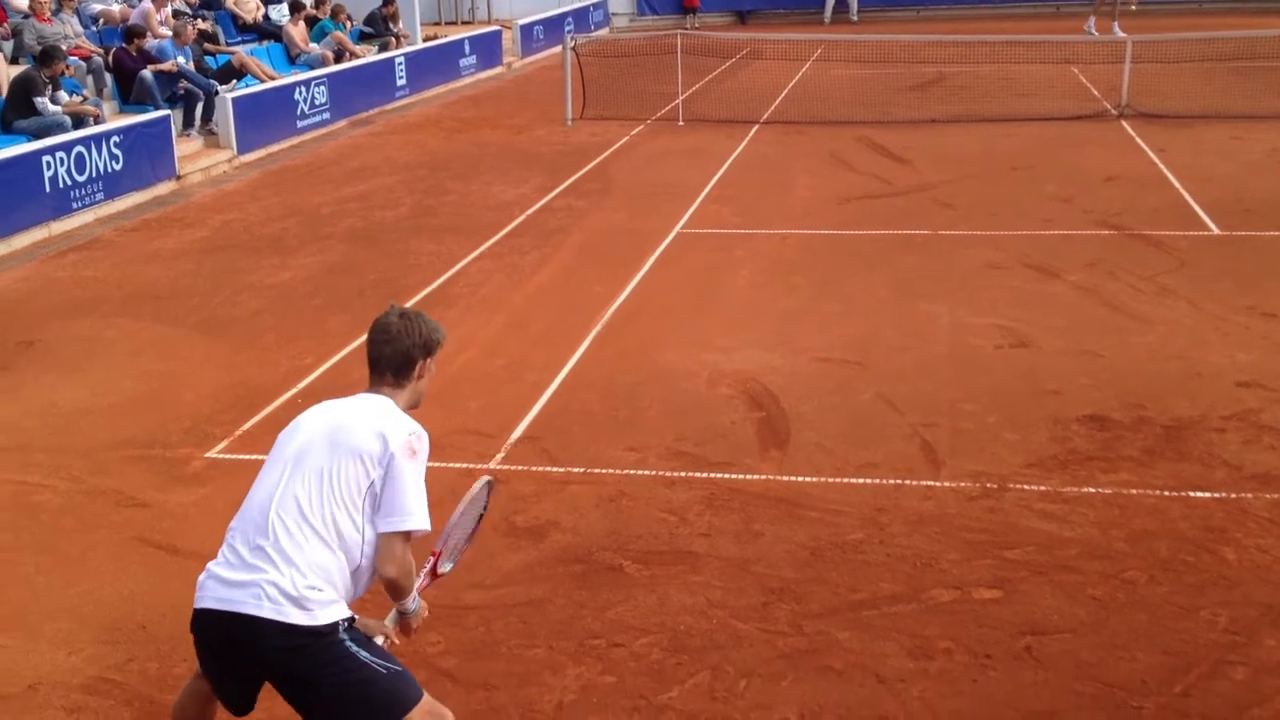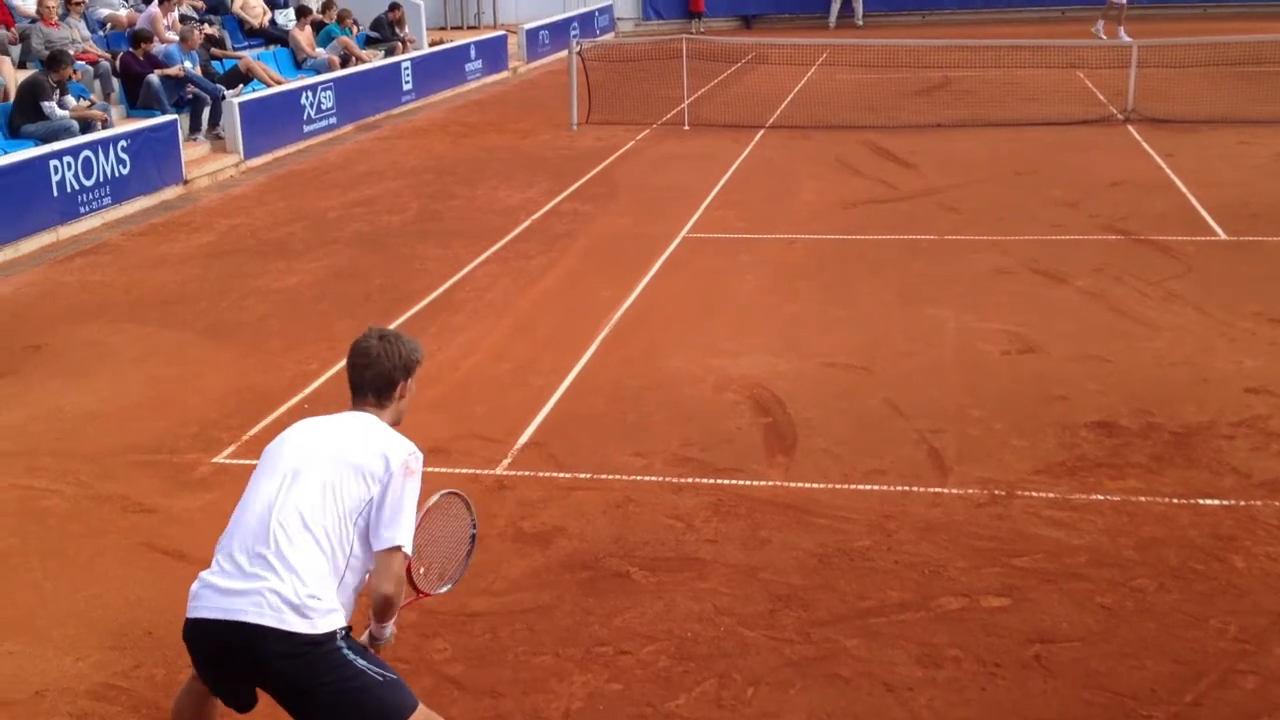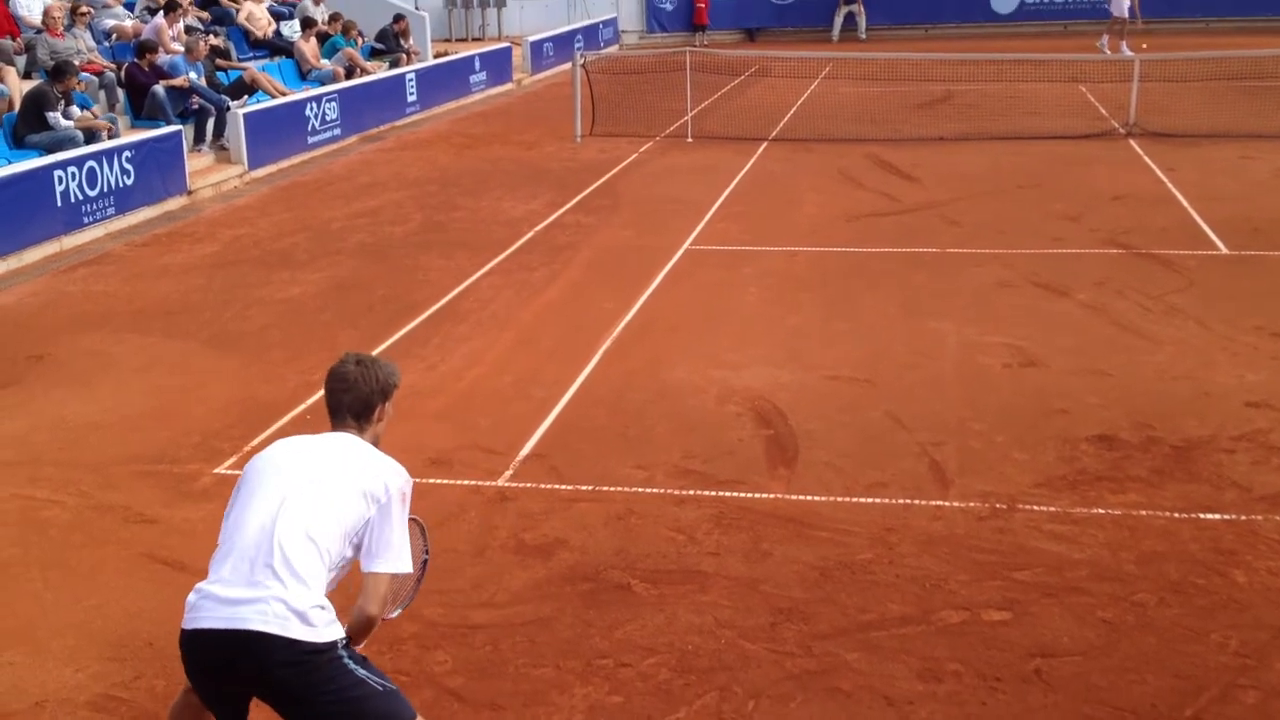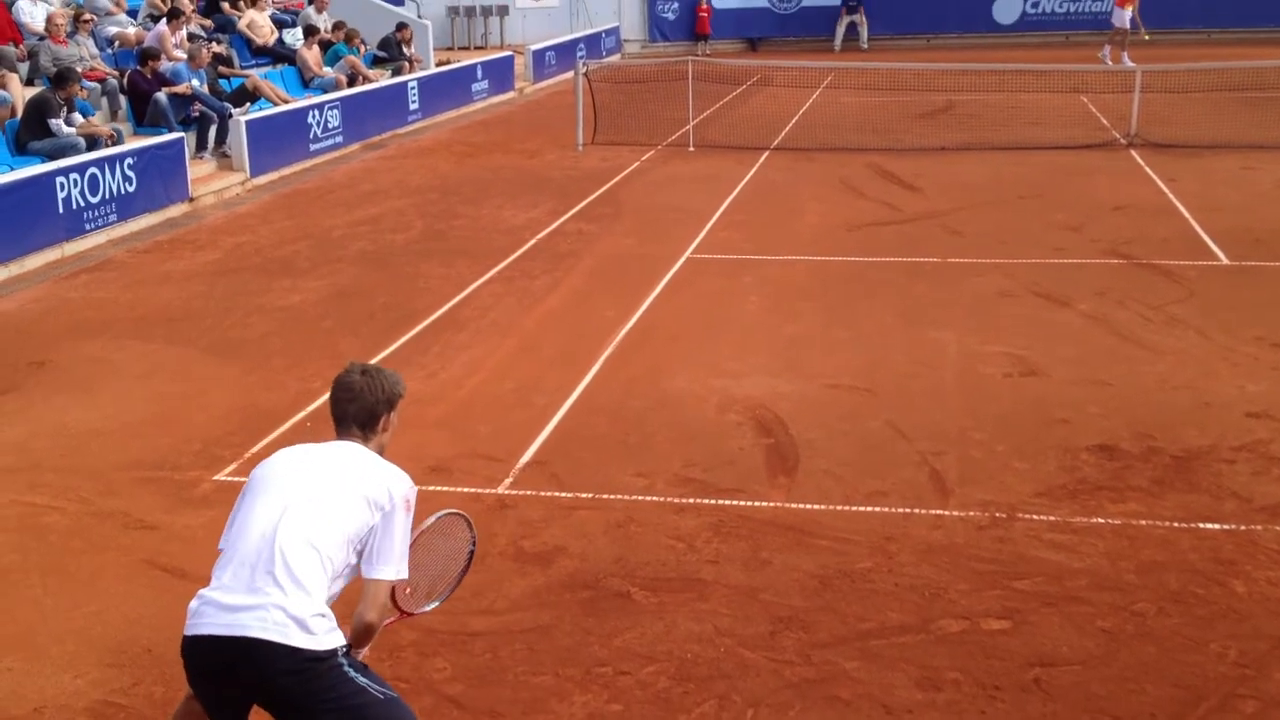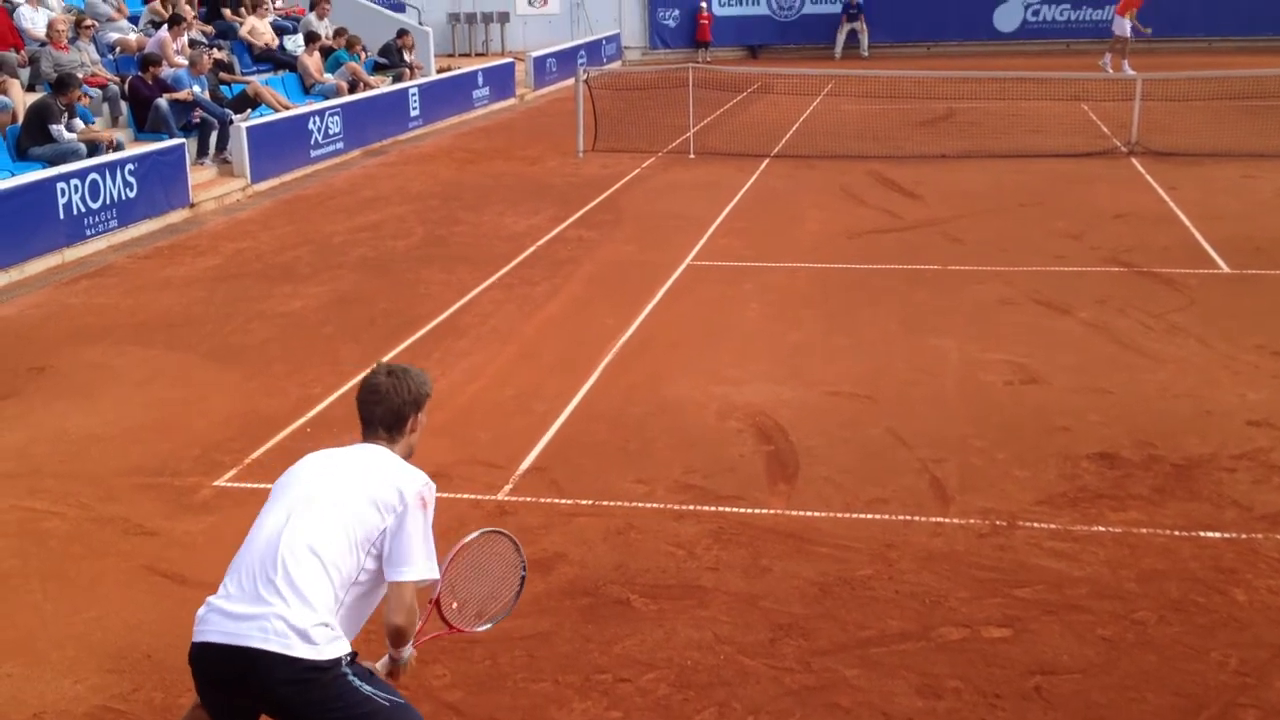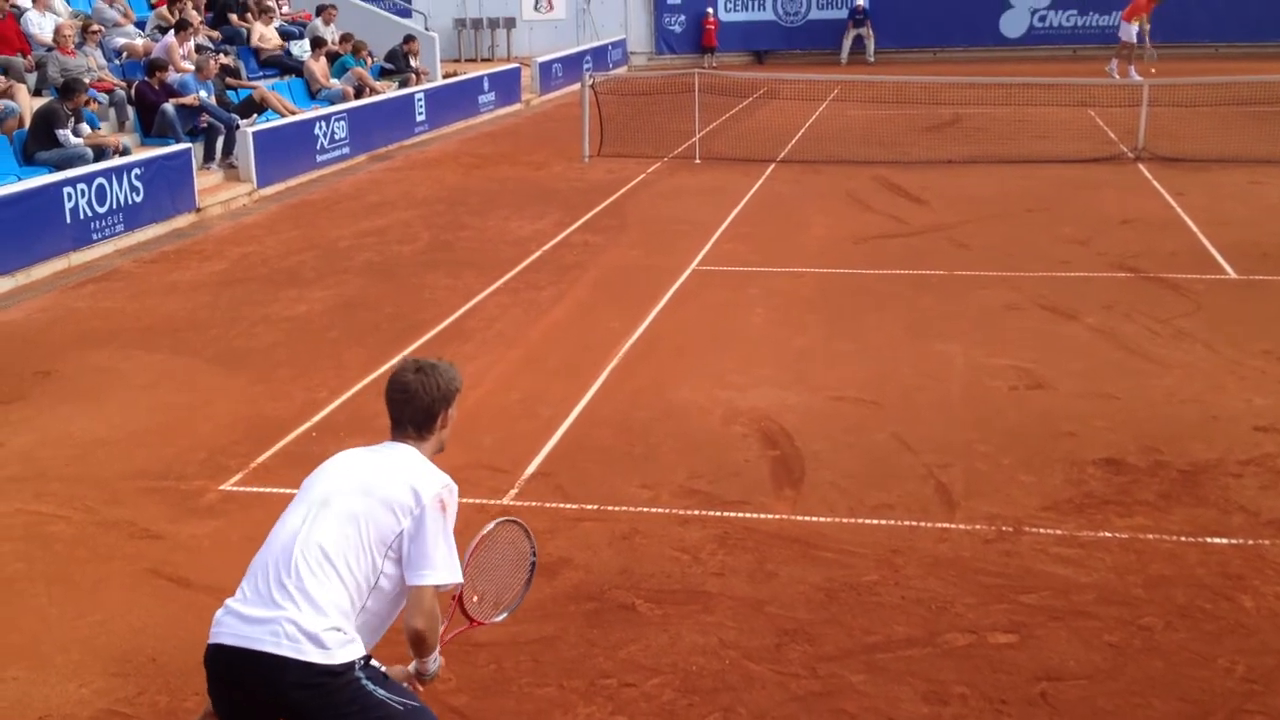
dt=0.2s
person 1, frame 1
left shoulder: (314, 416)
right shoulder: (401, 432)
right elbow: (391, 566)
left wrist: (354, 624)
right wrist: (410, 606)
left hip: (215, 603)
right hip: (291, 618)
left knee: (209, 680)
person 1, frame 2
left shoulder: (295, 432)
right shoulder: (396, 451)
right elbow: (387, 585)
right wrist: (381, 630)
left hip: (208, 613)
right hip: (287, 627)
left knee: (207, 679)
person 1, frame 3
left shoulder: (269, 454)
right shoulder: (387, 474)
right elbow: (371, 607)
right wrist: (343, 647)
left hip: (206, 624)
right hip: (289, 636)
person 1, frame 4
left shoulder: (276, 461)
right shoulder: (392, 482)
right elbow: (371, 613)
right wrist: (353, 652)
left hip: (207, 631)
right hip: (289, 643)
person 1, frame 5
left shoulder: (309, 463)
right shoulder: (410, 484)
right elbow: (398, 616)
left wrist: (349, 669)
right wrist: (401, 657)
left hip: (215, 639)
right hip: (292, 654)
person 1, frame 6
left shoulder: (340, 462)
right shoulder: (431, 485)
right elbow: (419, 620)
left wrist: (377, 672)
right wrist: (427, 664)
left hip: (229, 644)
right hip: (306, 659)
